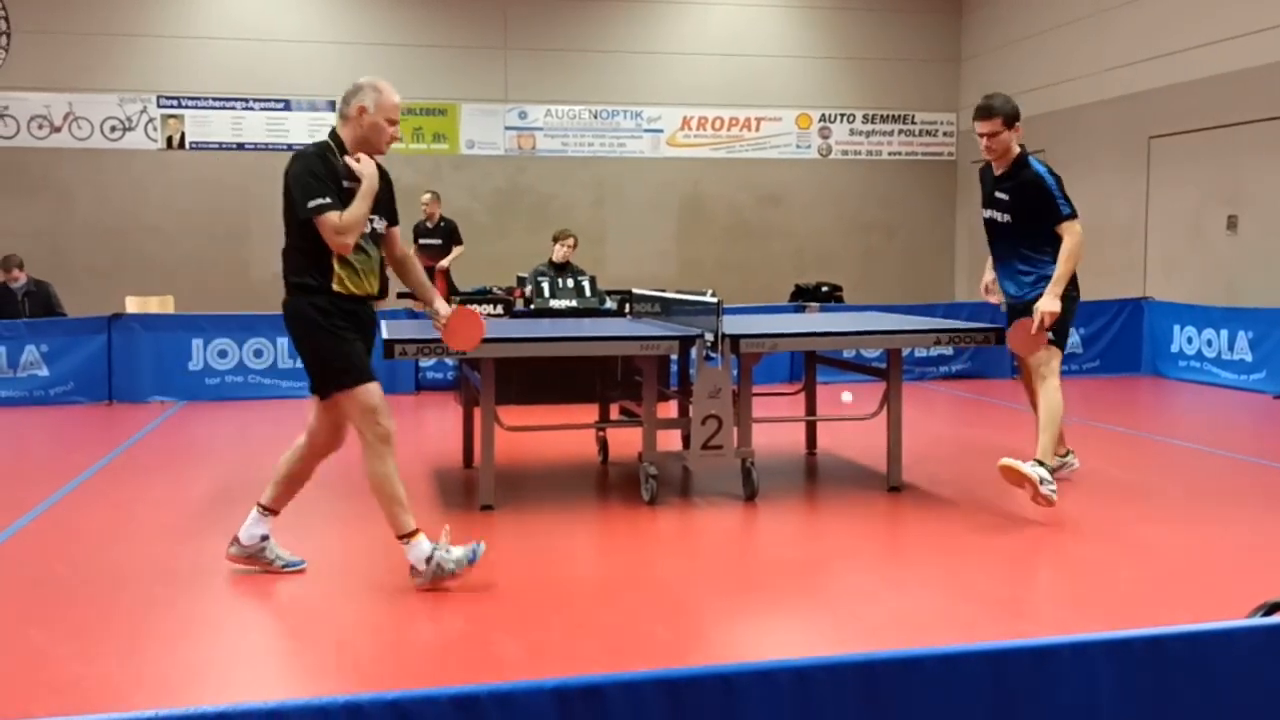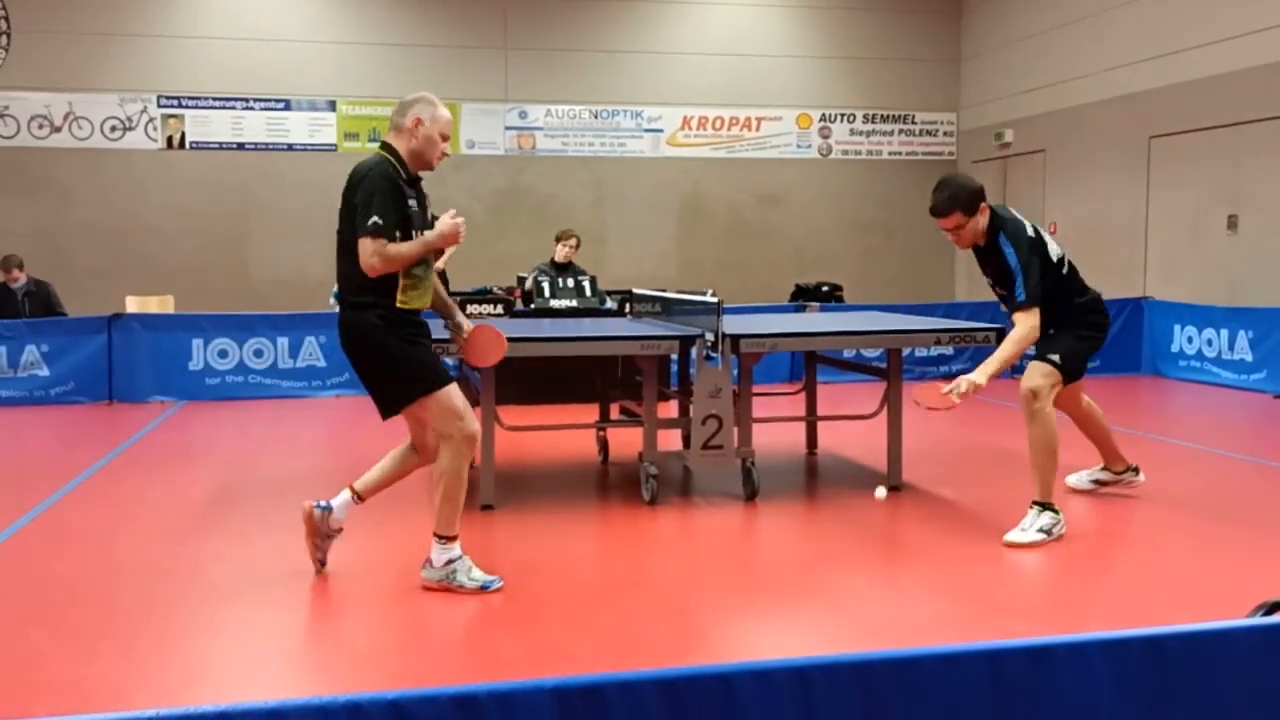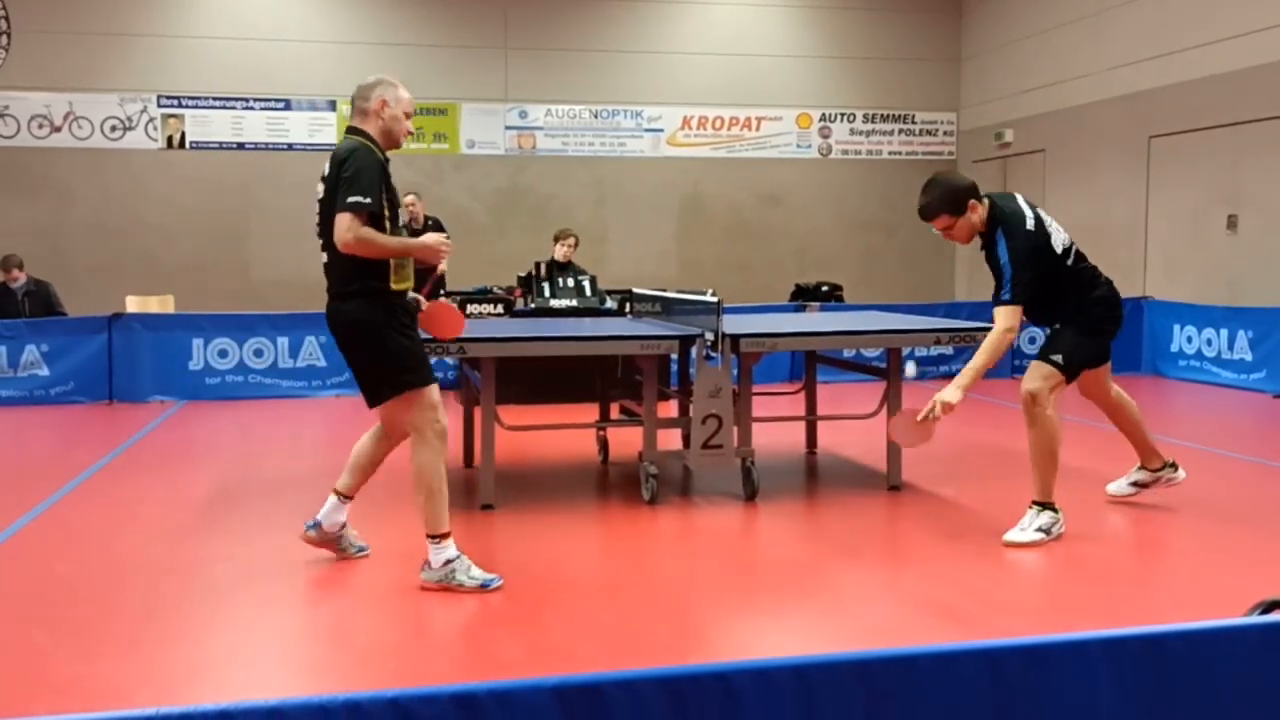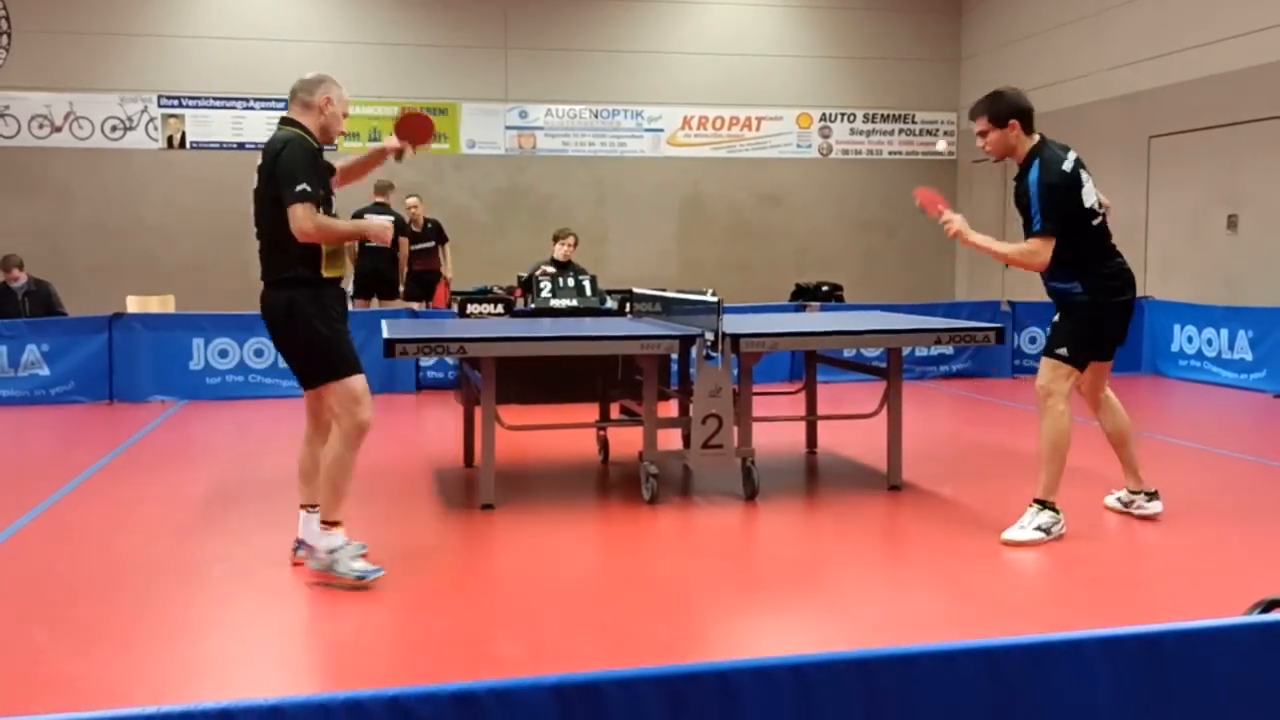
dt=0.3s
person 1, frame 1
left shoulder: (374, 173)
right shoulder: (311, 163)
left elbow: (395, 246)
right elbow: (340, 238)
left wrist: (435, 302)
right wrist: (368, 185)
left hip: (354, 312)
right hip: (320, 312)
left knee: (325, 435)
right knee: (377, 430)
left ankle: (254, 536)
right ankle: (424, 555)
person 1, frame 2
left shoulder: (412, 185)
right shoulder: (375, 177)
right elbow: (374, 262)
left wrist: (454, 317)
right wrist: (436, 238)
left hip: (399, 326)
right hip: (378, 327)
left knee: (428, 445)
right knee: (461, 430)
left ankle: (334, 511)
right ankle: (444, 560)
person 1, frame 3
left shoulder: (356, 158)
right shoulder: (362, 158)
right elbow: (348, 238)
left wrist: (410, 280)
right wrist: (416, 247)
left hip: (365, 309)
right hip: (369, 312)
left knee: (395, 423)
right knee: (430, 428)
left ankle: (329, 521)
right ankle: (442, 558)
person 1, frame 4
left shoulder: (293, 149)
right shoulder: (295, 147)
left elbow: (332, 179)
right elbow: (306, 227)
left wrist: (380, 153)
right wrist: (366, 229)
left hip: (305, 299)
right hip: (303, 301)
left knee: (323, 420)
right knee: (354, 415)
left ankle: (312, 534)
right ankle: (329, 543)
person 2, frame 1
left shoulder: (1038, 177)
right shoulder: (987, 174)
left elbow: (1073, 236)
left wrist: (1053, 295)
right wrist: (992, 268)
left hip: (1048, 293)
right hip: (1018, 291)
left knee: (1043, 368)
right knee: (1029, 373)
left ankle: (1043, 469)
right ankle: (1059, 451)
person 2, frame 2
left shoulder: (1012, 247)
right shoulder: (985, 229)
left elbow: (1027, 327)
left wrist: (983, 373)
left hip: (1080, 318)
right hip: (1062, 316)
left knee: (1033, 389)
right knee: (1067, 396)
left ankle: (1046, 510)
right ankle: (1119, 468)
person 2, frame 3
left shoulder: (1010, 240)
right shoulder: (1003, 204)
left elbow: (1006, 329)
left wrist: (957, 388)
left hip: (1088, 312)
right hip: (1092, 303)
left knee: (1036, 394)
right knee: (1099, 389)
left ankle: (1045, 512)
right ankle: (1158, 466)
person 2, frame 4
left shoulder: (1041, 177)
right shoulder: (1060, 156)
left elbow: (1037, 257)
right elbow: (1100, 205)
left wrist: (971, 237)
left hip: (1091, 296)
right hip: (1109, 288)
left knee: (1051, 389)
right knee: (1094, 389)
left ankle: (1046, 510)
right ankle: (1140, 491)
